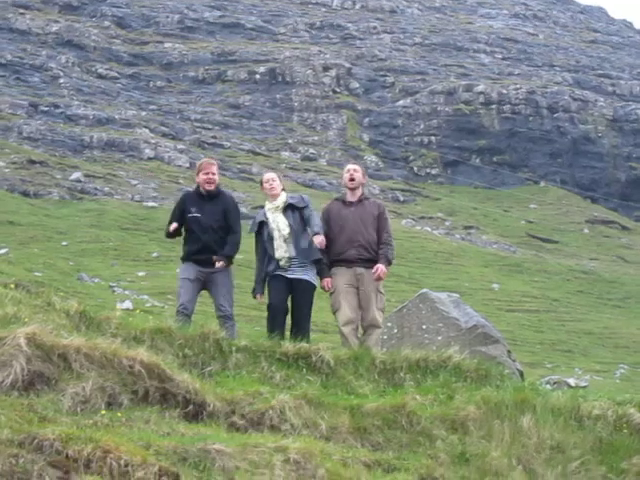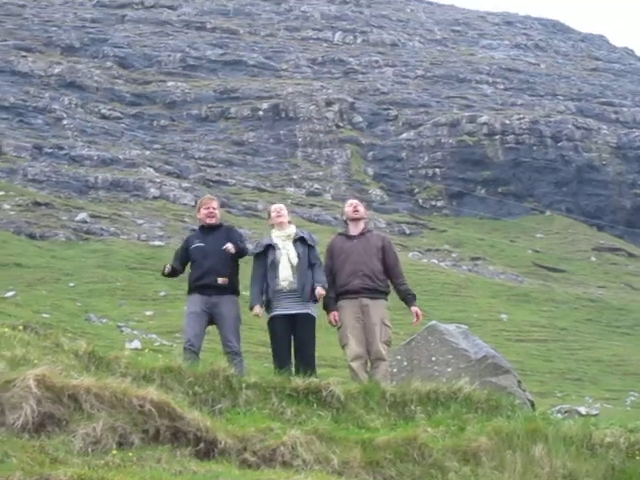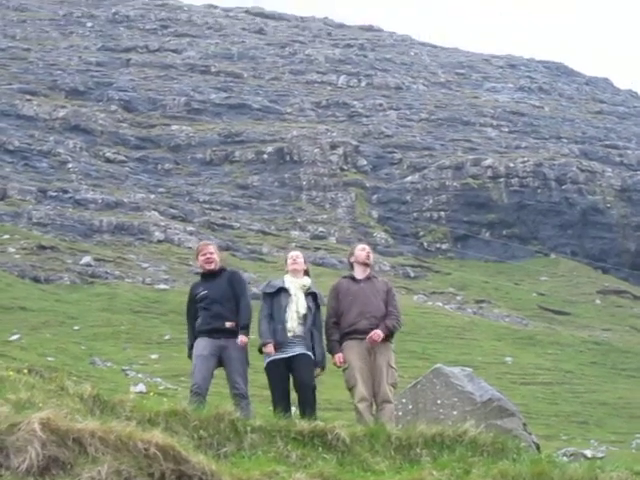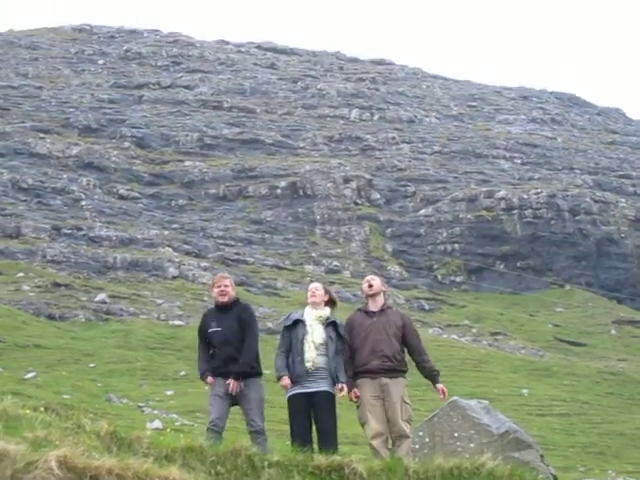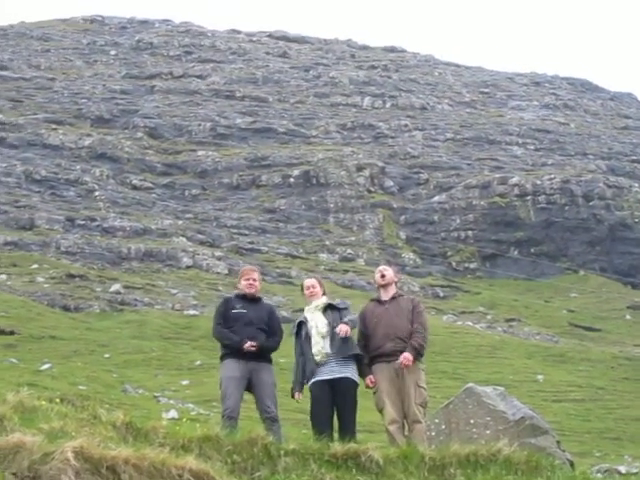
dt=0.5s
person 1, frame 1
left shoulder: (377, 207)
right shoulder: (331, 209)
left elbow: (386, 240)
right elbow: (324, 243)
left wrist: (384, 262)
left hip: (369, 270)
right hip: (342, 271)
left knee: (373, 320)
right knee: (346, 321)
person 1, frame 2
left shoulder: (381, 240)
right shoulder: (335, 244)
left elbow: (396, 274)
right elbow: (328, 278)
left wrist: (411, 301)
right wrist: (330, 307)
left hip: (376, 302)
right hip: (347, 303)
left knee: (379, 353)
right knee: (354, 354)
person 1, frame 3
left shoulder: (384, 285)
right shoulder: (340, 286)
left elbow: (394, 315)
right elbow: (331, 321)
left wrist: (383, 330)
right wrist: (334, 349)
left hip: (380, 344)
right hip: (353, 344)
left knee: (385, 395)
right knee: (361, 396)
person 1, frame 4
left shoulder: (399, 317)
right shoulder: (354, 320)
left elbow: (417, 350)
right elbow: (347, 354)
left wrist: (435, 379)
right wrist: (350, 384)
left hip: (395, 380)
right hip: (366, 382)
left knee: (401, 430)
right knee: (375, 433)
person 1, frame 5
left shoulder: (411, 303)
right shoulder: (368, 310)
left elbow: (420, 331)
right elbow: (362, 344)
left wrist: (411, 351)
right wrist: (366, 371)
left hip: (409, 365)
right hip: (382, 366)
left knee: (415, 415)
right knee: (391, 418)
person 2, frame 1
left shoulder: (227, 201)
right shoulder: (187, 199)
left elbow: (234, 233)
right elbow: (174, 227)
left wrist: (225, 257)
right wrist: (172, 229)
left hip: (220, 266)
right hip: (192, 264)
left knee: (225, 312)
right knee: (183, 309)
person 2, frame 2
left shoulder: (228, 232)
right shoulder: (192, 239)
left elbow: (243, 250)
right elbow: (178, 263)
left wrist: (235, 247)
right wrist: (170, 269)
left hip: (226, 296)
right hip: (198, 296)
left knee: (232, 347)
right knee: (191, 345)
person 2, frame 3
left shoulder: (233, 277)
right shoulder: (196, 287)
left elbow: (244, 301)
right elbow: (191, 319)
left wrist: (244, 330)
right wrist: (191, 347)
left hip: (233, 339)
right hip: (205, 339)
left knee: (239, 390)
right knee: (198, 388)
person 2, frame 4
left shoulder: (244, 310)
right shoulder: (208, 316)
left elbow: (250, 344)
right elbow: (203, 349)
left wrist: (237, 374)
right wrist: (205, 373)
left hip: (249, 378)
right hip: (220, 379)
left knee: (256, 426)
right knee: (215, 425)
person 2, frame 5
left shoulder: (268, 309)
right shoulder: (228, 303)
left elbow: (277, 338)
right elbow: (217, 331)
left wrist: (259, 346)
right wrist: (240, 343)
left hip: (262, 363)
right hip: (233, 361)
left knee: (270, 413)
right knee: (230, 411)
person 3, frame 1
left shoulder: (299, 203)
right shoulder: (262, 218)
left elbow: (311, 219)
right elbow: (261, 255)
left wrist: (317, 233)
right wrist: (259, 287)
left hip: (304, 270)
right hip: (278, 271)
left knee: (301, 317)
right knee: (276, 306)
person 3, frame 2
left shoulder: (304, 239)
right shoulder: (264, 246)
left elbow: (316, 264)
right elbow: (258, 276)
left wrist: (320, 284)
right wrist: (256, 302)
left hip: (303, 304)
right hip: (277, 306)
left knee: (305, 351)
right knee: (281, 353)
person 3, frame 3
left shoulder: (312, 294)
right shoulder: (274, 287)
left elbow: (316, 327)
right elbow: (264, 316)
left wrist: (319, 360)
right wrist: (266, 341)
left hip: (301, 348)
right hip: (276, 350)
left knee: (306, 384)
right knee: (280, 398)
person 3, frame 4
left shoulder: (333, 325)
right shoulder: (293, 320)
left elbow: (339, 354)
right elbow: (282, 350)
left wrist: (342, 380)
right wrist: (282, 373)
left hip: (323, 383)
right hip: (298, 383)
left knee: (327, 429)
right knee: (300, 432)
person 3, frame 5
left shoulder: (339, 307)
right shoulder: (303, 322)
left elbow: (351, 320)
right elbow: (300, 354)
left wrist: (346, 324)
right wrist: (297, 385)
left hip: (343, 367)
right hip: (318, 373)
left knee: (347, 417)
right knee: (320, 418)
